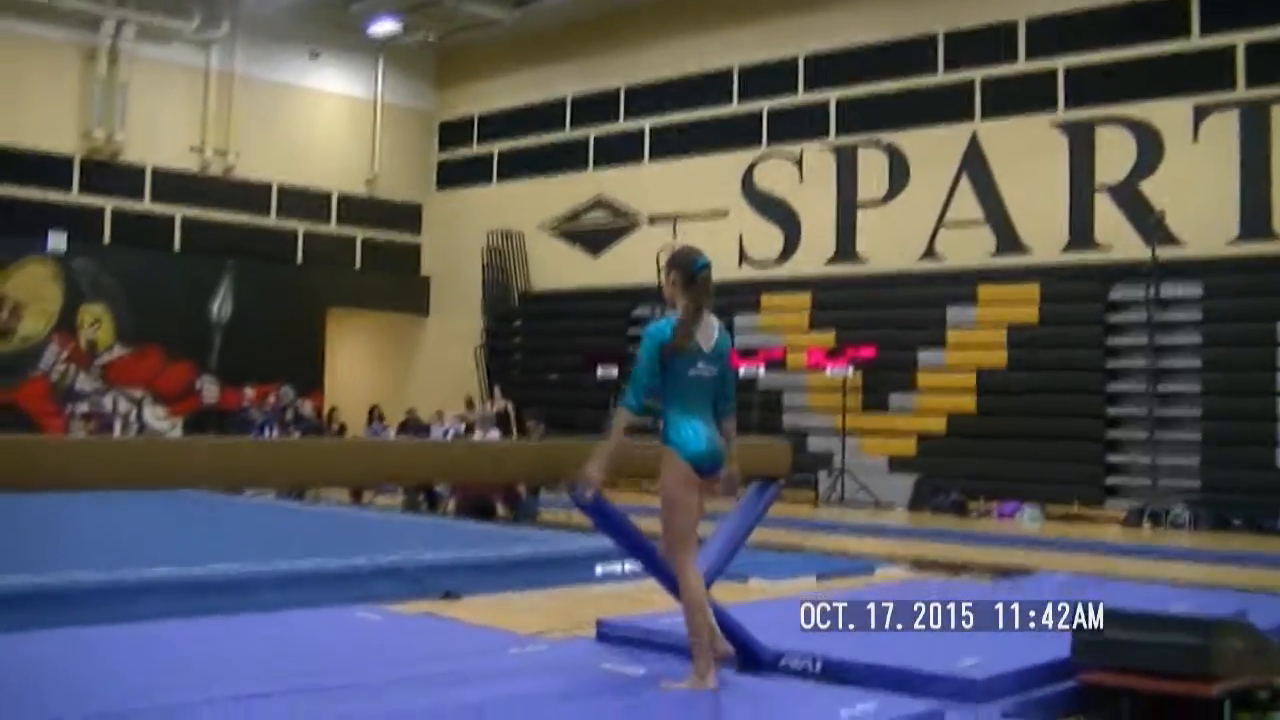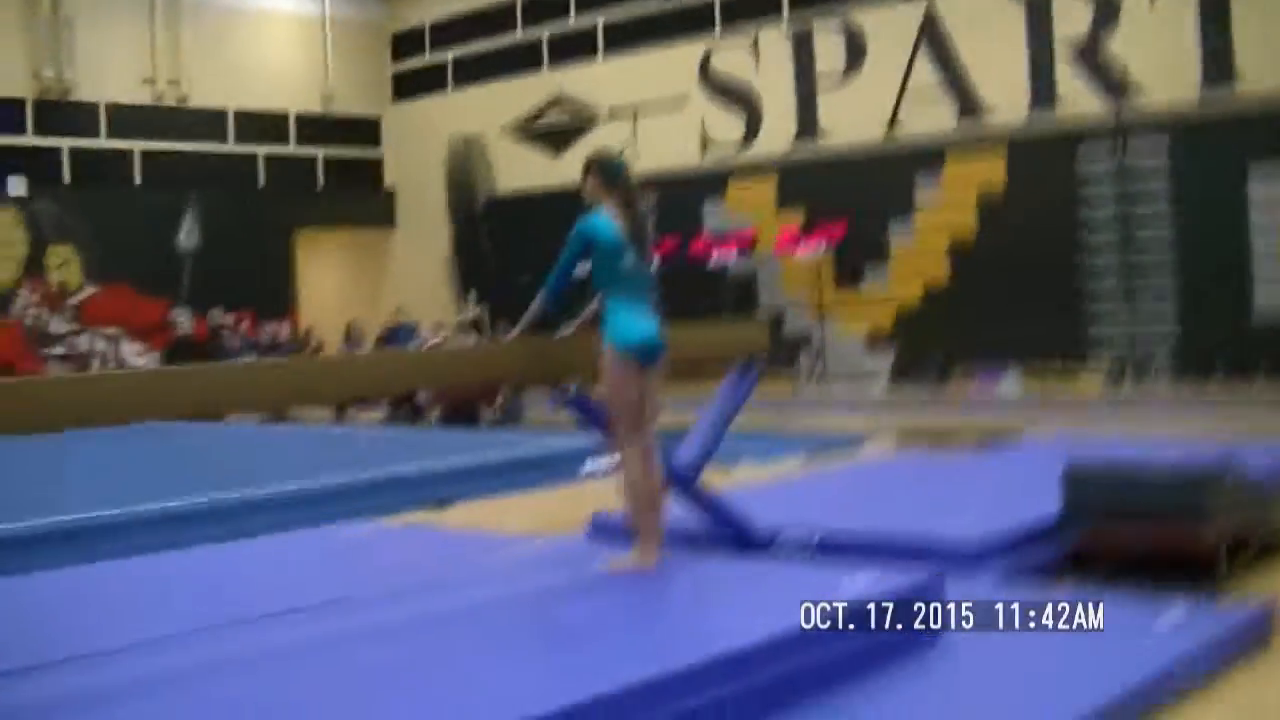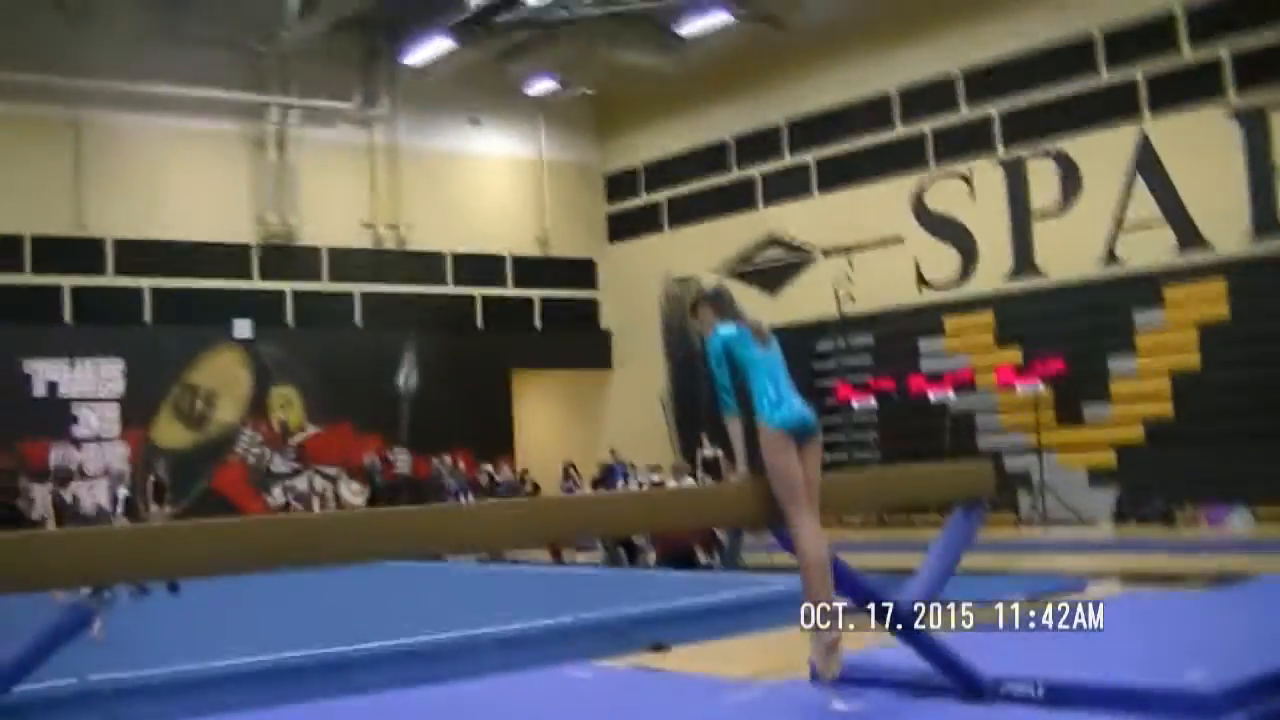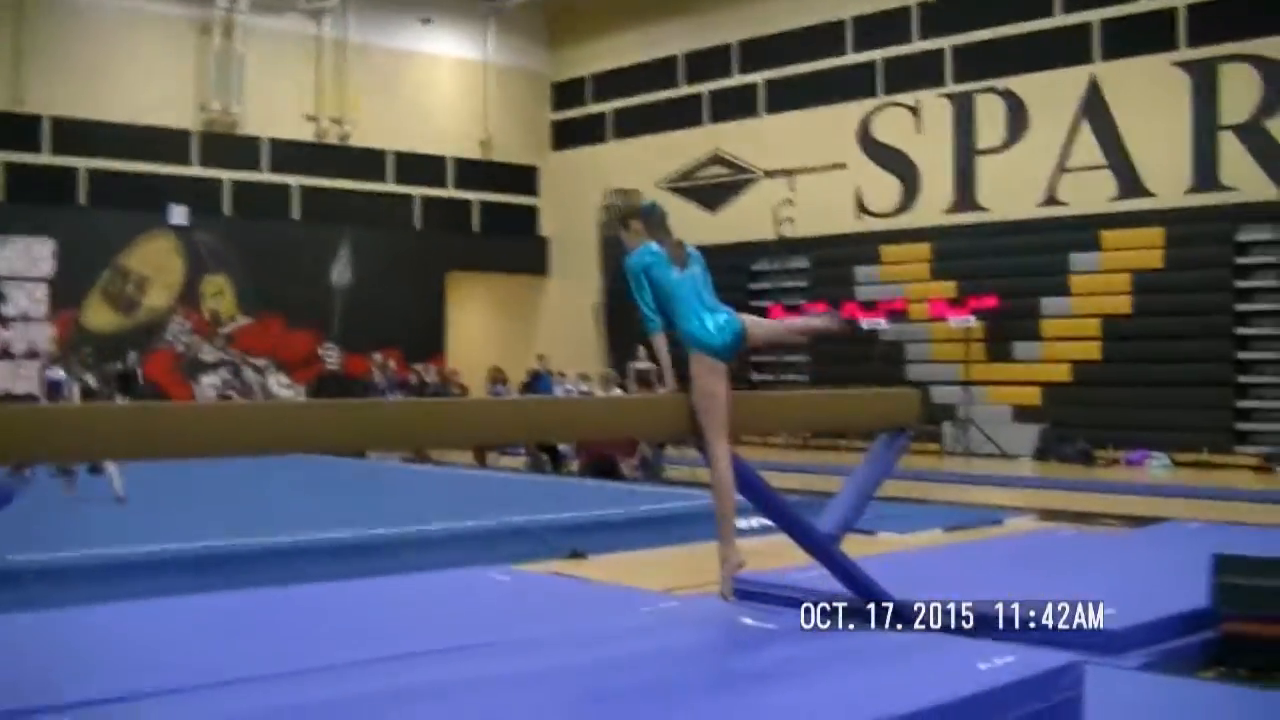
dt=1s
person 1, frame 1
left shoulder: (661, 331)
right shoulder: (720, 333)
left elbow: (635, 399)
right elbow: (726, 403)
left wrist: (600, 459)
right wrist: (730, 459)
left hip: (681, 448)
right hip: (711, 446)
left knee: (683, 557)
right knee: (680, 550)
left ankle: (704, 670)
right ankle: (713, 640)
person 1, frame 2
left shoulder: (589, 225)
right shoulder: (637, 225)
left elbow: (557, 281)
left wrist: (521, 329)
left hip: (622, 339)
right hip: (652, 334)
left knee: (628, 445)
right knee: (646, 443)
left ankle: (645, 546)
right ankle: (652, 542)
person 1, frame 3
left shoulder: (718, 338)
right shoulder: (760, 332)
left elbow: (728, 400)
left wrist: (740, 462)
left hip: (777, 423)
right hip: (806, 417)
left knee: (800, 522)
right knee: (812, 523)
left ankle: (820, 626)
person 1, frame 4
left shoulder: (637, 260)
right shoulder: (689, 253)
left elbow: (654, 321)
left wrist: (669, 380)
left hip: (707, 347)
right hip: (733, 326)
left knee: (717, 449)
right knee: (781, 330)
left ankle: (728, 551)
right ankle: (823, 323)
